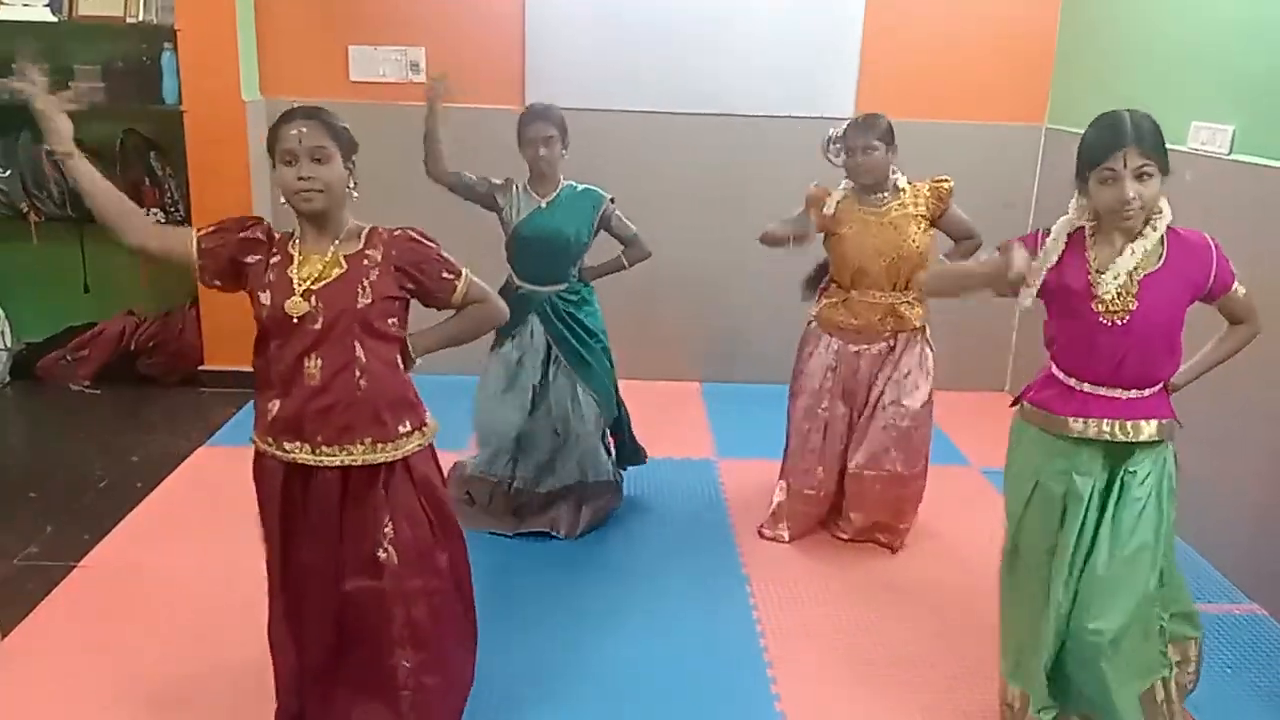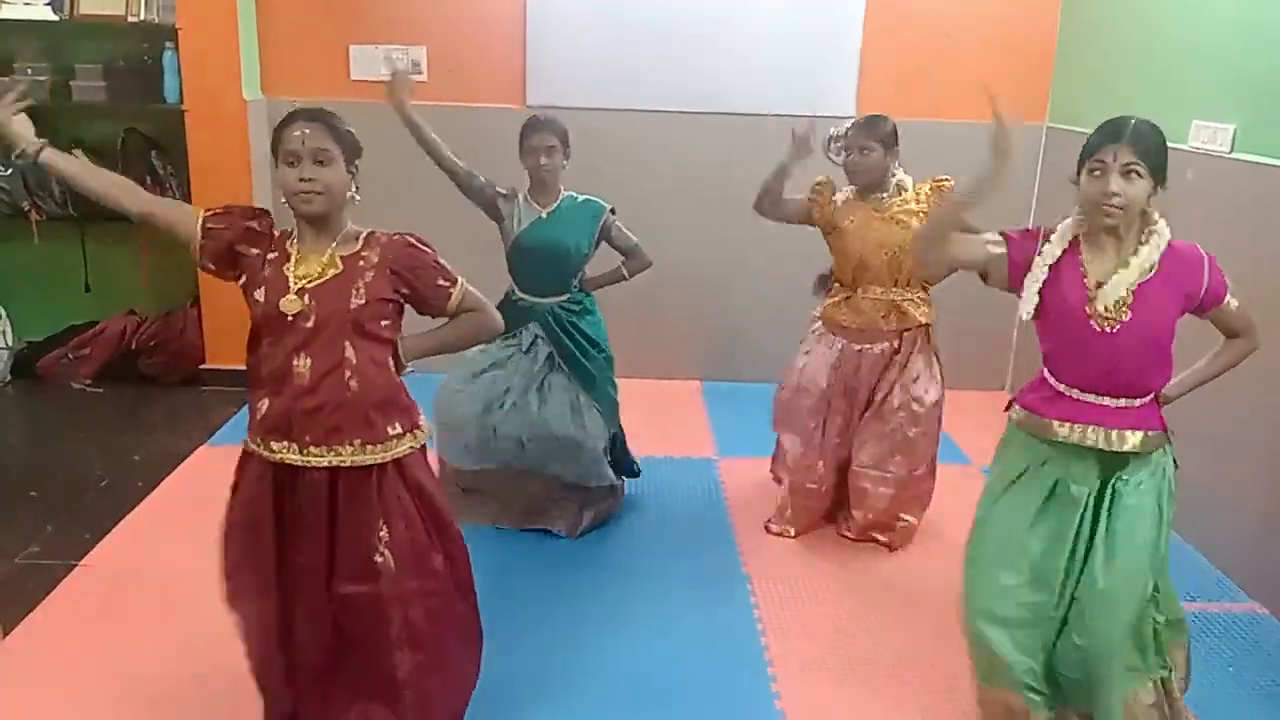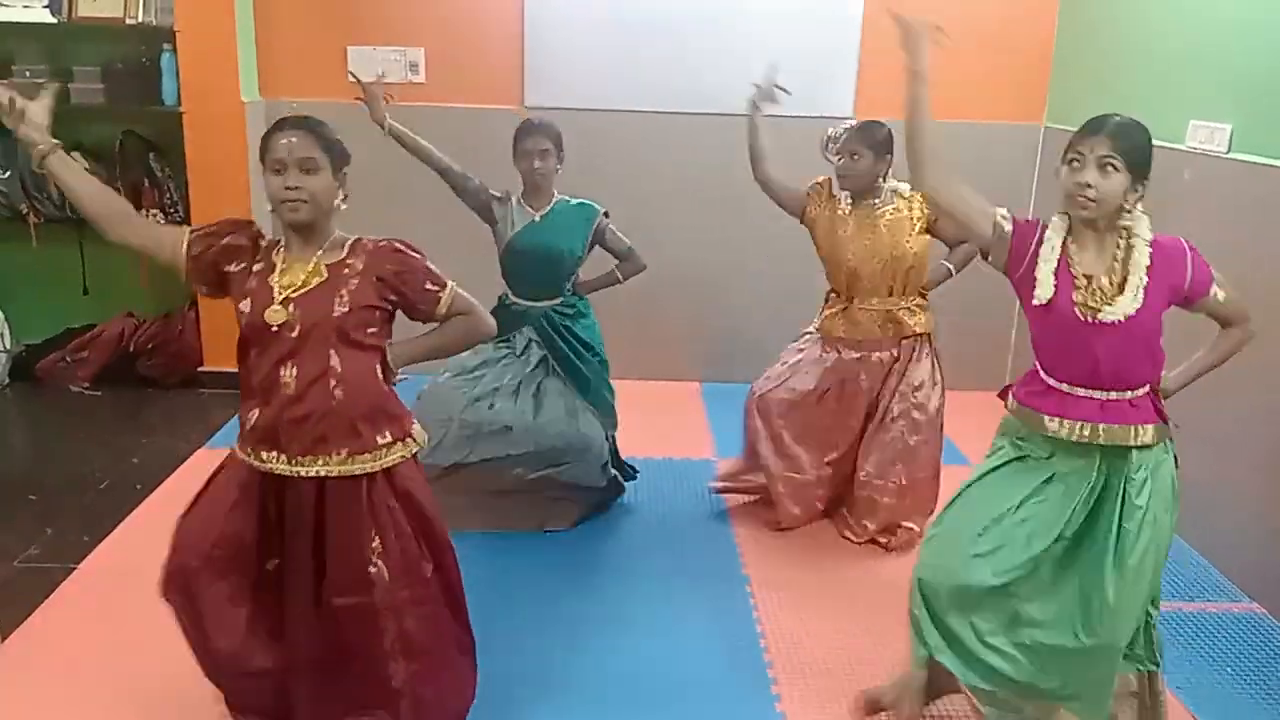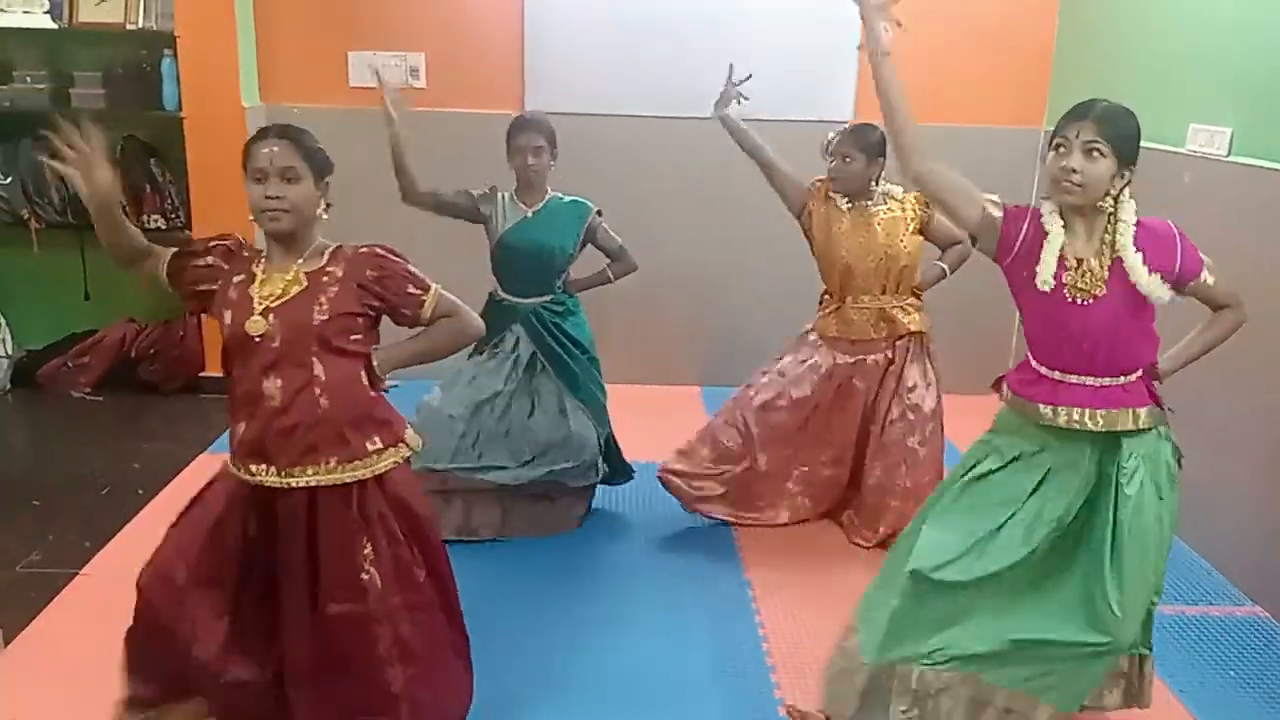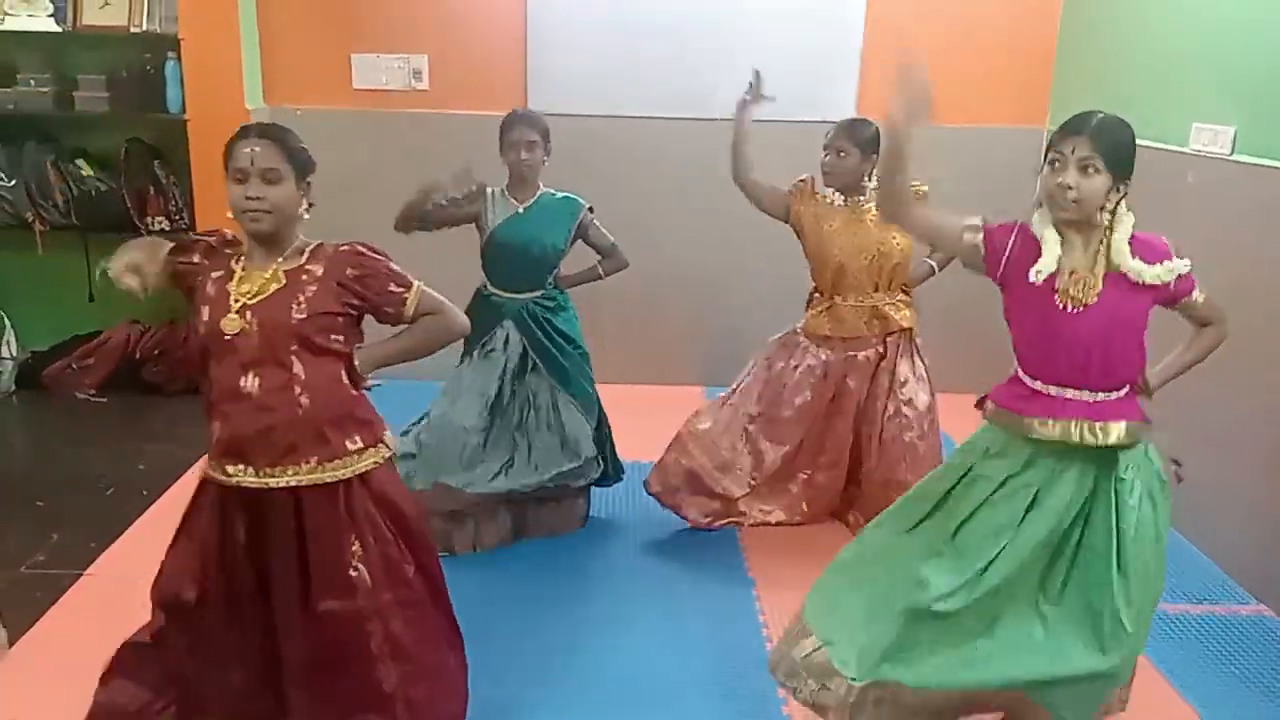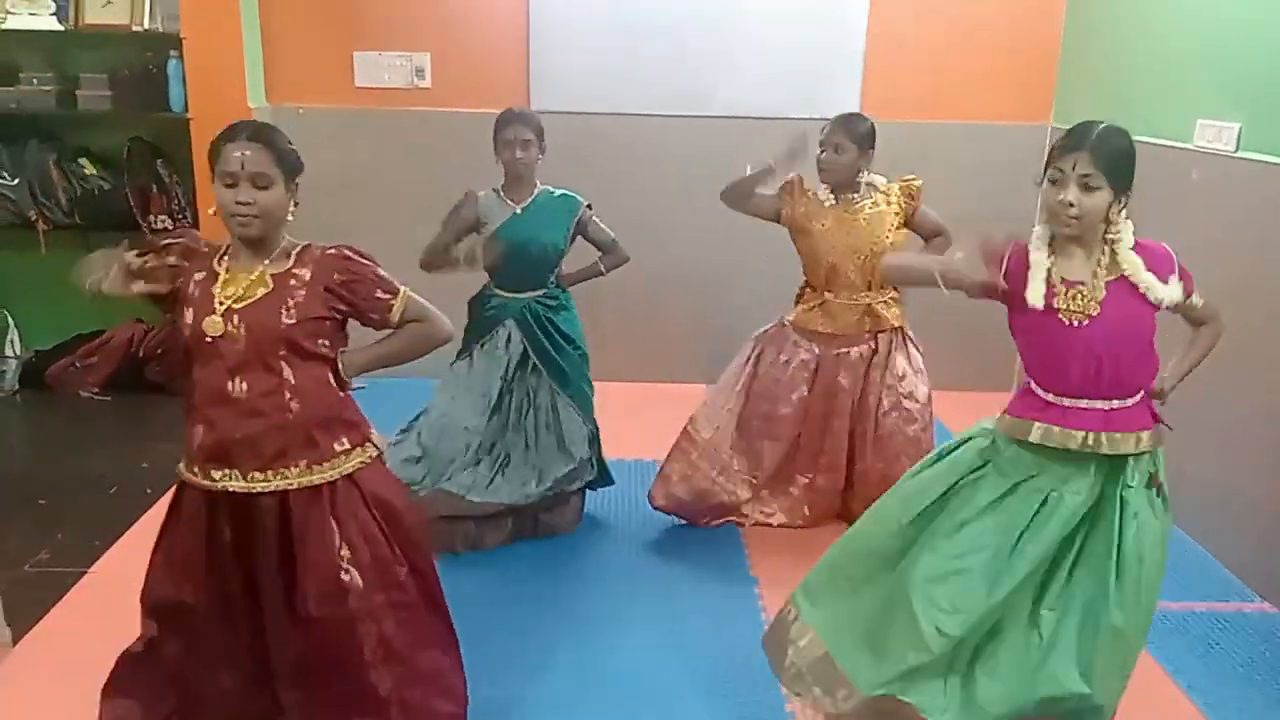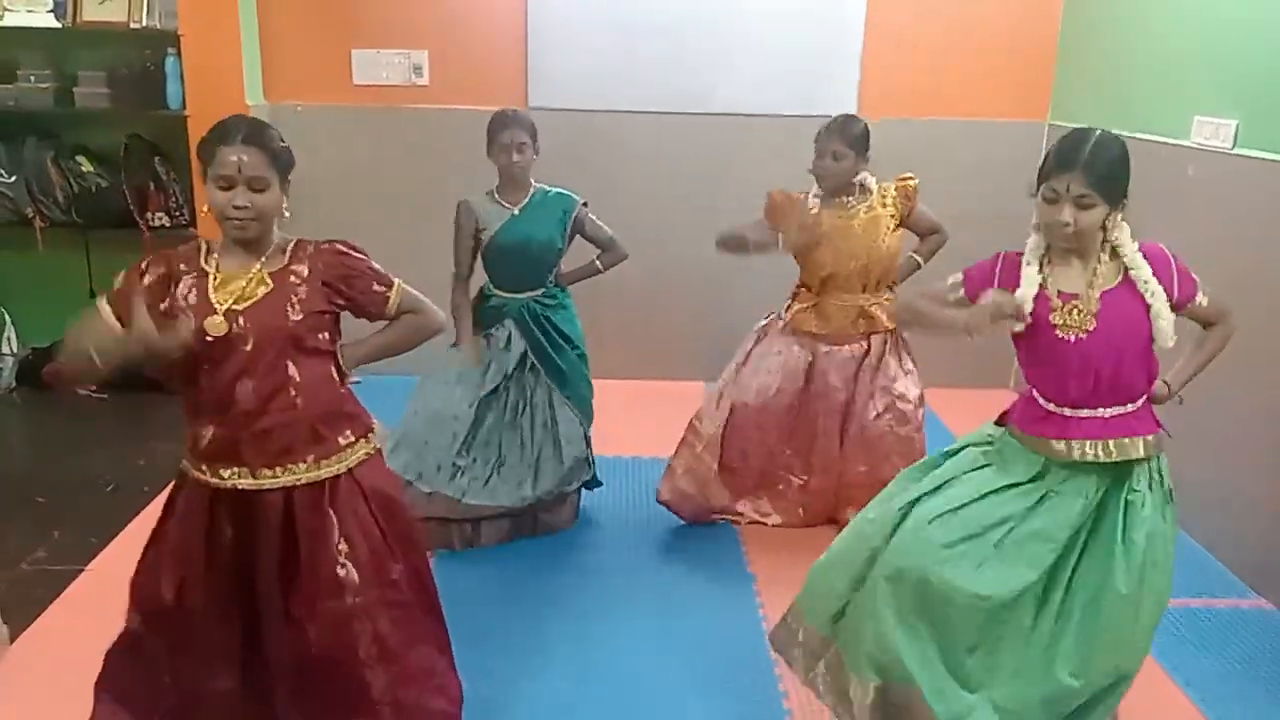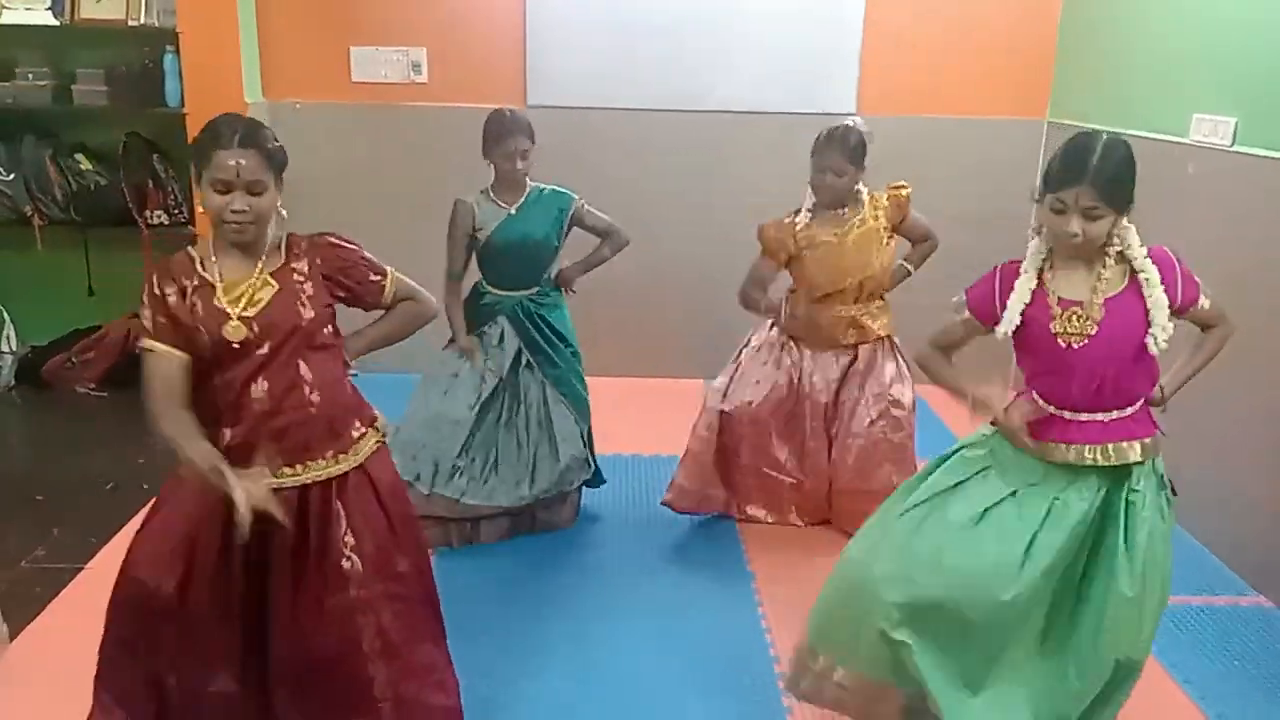
dt=0.1s
person 1, frame 1
left shoulder: (1194, 254)
right shoulder: (1055, 250)
left elbow: (1246, 320)
left wrist: (1181, 375)
left hip: (1140, 453)
right hip: (1049, 445)
left knee: (1116, 609)
right knee: (1050, 591)
person 1, frame 2
left shoulder: (1186, 266)
right shoulder: (1039, 254)
left elbow: (1245, 337)
right elbow: (925, 256)
left wrist: (1172, 387)
right wrist: (987, 181)
left hip: (1131, 469)
right hip: (1041, 454)
left knee: (1105, 617)
right knee: (1006, 597)
person 1, frame 3
left shoulder: (1173, 262)
right shoulder: (1029, 246)
left elbow: (1240, 327)
right elbow: (930, 178)
left wrist: (1174, 384)
right wrist: (917, 66)
left hip: (1132, 463)
right hip: (1038, 445)
left knee: (1108, 611)
right knee: (955, 572)
person 1, frame 4
left shoulder: (1160, 245)
right shoulder: (1019, 232)
left elbow: (1232, 309)
right elbow: (916, 165)
left wrist: (1163, 366)
left hip: (1125, 454)
right hip: (1030, 439)
left knee: (1104, 604)
right knee: (943, 560)
person 1, frame 5
left shoulder: (1150, 258)
right shoulder: (1012, 244)
left elbow: (1214, 324)
right elbow: (898, 209)
left wrist: (1156, 377)
right wrist: (898, 135)
left hip: (1115, 468)
right hip: (1017, 453)
left knee: (1097, 620)
right knee: (948, 572)
person 1, frame 6
left shoulder: (1151, 265)
right shoulder: (1012, 264)
left elbow: (1211, 323)
right elbow: (893, 267)
left wrist: (1166, 381)
right wrist: (958, 271)
left hip: (1123, 477)
right hip: (1027, 461)
left knee: (1096, 633)
right knee: (930, 562)
person 1, frame 7
left shoulder: (1154, 269)
right shoulder: (1009, 275)
left elbow: (1219, 324)
left wrist: (1170, 385)
right wrist: (964, 311)
left hip: (1126, 484)
right hip: (1029, 462)
left knee: (1099, 639)
right knee: (912, 544)
person 1, frame 8
left shoulder: (1159, 273)
right shoulder: (1011, 283)
left elbow: (1219, 326)
right elbow: (930, 351)
left wrist: (1166, 387)
right wrist: (985, 400)
left hip: (1124, 485)
right hip: (1027, 463)
left knee: (1103, 639)
right knee: (904, 564)
person 2, frame 1
left shoulder: (399, 250)
right shoulder: (254, 252)
left elbow: (490, 309)
right elbow: (139, 233)
left wrist: (409, 345)
right wrist: (63, 144)
left hip: (382, 464)
right hip: (292, 467)
left knee: (394, 614)
right knee: (307, 612)
person 2, frame 2
left shoulder: (395, 255)
right shoulder: (253, 245)
left elbow: (485, 319)
right elbow: (144, 205)
left wrist: (400, 349)
left hip: (374, 468)
right hip: (278, 469)
left knee: (389, 616)
right knee: (288, 612)
person 2, frame 3
left shoulder: (381, 262)
right shoulder: (240, 253)
left elbow: (478, 324)
right elbow: (129, 230)
left wrist: (392, 354)
left hip: (364, 476)
right hip: (268, 476)
left knee: (381, 627)
person 2, frame 4
left shoulder: (366, 268)
right shoulder: (224, 266)
left elbow: (465, 324)
right elbow: (136, 254)
left wrist: (378, 361)
right wrist: (100, 196)
left hip: (356, 484)
right hip: (257, 488)
left knee: (373, 632)
person 2, frame 5
left shoulder: (344, 267)
right shoulder: (207, 260)
left elbow: (449, 322)
right elbow: (134, 264)
left wrist: (361, 360)
right wrist: (134, 261)
left hip: (340, 482)
right hip: (237, 492)
left knee: (370, 628)
right knee: (206, 628)
person 2, frame 6
left shoulder: (330, 270)
right shoulder: (186, 265)
left elbow: (435, 327)
right elbow: (99, 271)
left wrist: (345, 362)
right wrist: (114, 272)
left hip: (327, 485)
right hip: (219, 495)
left knee: (361, 630)
right knee: (199, 637)
person 2, frame 7
left shoulder: (325, 264)
right shoulder: (172, 273)
left elbow: (427, 319)
right elbow: (73, 358)
left wrist: (340, 359)
right wrist: (144, 340)
left hip: (329, 481)
right hip: (216, 487)
left knee: (359, 630)
right knee: (201, 635)
person 2, frame 8
left shoulder: (322, 257)
right shoulder: (173, 285)
left elbow: (420, 304)
right elbow: (167, 410)
left wrist: (342, 351)
right wrist: (228, 480)
left hip: (339, 478)
right hip: (225, 486)
left knee: (361, 629)
person 3, frame 1
left shoulder: (590, 202)
right shoulder: (504, 196)
left elbow: (641, 249)
right elbow: (439, 173)
left wrist: (590, 272)
right wrist: (432, 116)
left hip: (573, 321)
right hip: (522, 319)
left knee: (578, 417)
right knee: (511, 415)
left ankle: (580, 503)
right ankle: (514, 494)
person 3, frame 2
left shoulder: (591, 213)
right shoulder: (504, 205)
left elbow: (641, 259)
right elbow: (453, 166)
left wrist: (588, 282)
right wrist: (406, 112)
left hip: (572, 330)
right hip: (520, 329)
left knee: (575, 425)
right knee: (463, 402)
left ankle: (583, 501)
right ankle: (504, 492)
person 3, frame 3
left shoulder: (585, 216)
right shoulder: (497, 209)
left elbow: (633, 263)
right elbow: (447, 169)
left wrist: (585, 285)
right wrist: (387, 124)
left hip: (567, 334)
right hip: (515, 332)
left knee: (577, 429)
right knee: (447, 401)
left ankle: (574, 500)
person 3, frame 4
left shoulder: (577, 214)
right shoulder: (489, 206)
left elbow: (626, 261)
right elbow: (415, 196)
left wrist: (575, 283)
right wrist: (395, 136)
left hip: (557, 331)
right hip: (505, 330)
left knee: (568, 430)
right knee: (449, 419)
left ankle: (559, 505)
person 3, frame 5
left shoulder: (568, 208)
right shoulder: (482, 202)
left elbow: (618, 258)
right elbow: (405, 223)
left wrist: (566, 280)
right wrist: (431, 197)
left hip: (549, 329)
right hip: (494, 327)
left knee: (558, 427)
right knee: (464, 424)
left ankle: (555, 513)
person 3, frame 6
left shoulder: (567, 206)
right shoulder: (478, 206)
left elbow: (618, 253)
right elbow: (428, 260)
left wrist: (567, 279)
right wrist: (463, 256)
left hip: (550, 328)
right hip: (495, 327)
left knee: (556, 427)
right knee: (461, 422)
left ankle: (552, 511)
person 3, frame 7
left shoulder: (562, 205)
right shoulder: (474, 210)
left elbow: (616, 250)
right elbow: (460, 281)
left wrist: (568, 277)
right wrist: (468, 338)
left hip: (550, 327)
right hip: (494, 325)
left knee: (554, 426)
right knee: (452, 412)
left ankle: (545, 511)
person 3, frame 8
left shoulder: (558, 203)
right shoulder: (470, 210)
left elbow: (617, 237)
right elbow: (453, 280)
left wrist: (574, 271)
right wrist: (461, 335)
left hip: (543, 326)
right hip: (489, 323)
left knee: (552, 424)
right knee: (449, 414)
left ankle: (546, 509)
right ankle: (454, 511)
person 4, frame 1
left shoulder: (925, 200)
right shoulder: (831, 206)
left elbow: (972, 240)
right elbow: (770, 234)
left wrist: (932, 272)
right wrist: (795, 233)
left hip: (899, 339)
right hip: (833, 336)
left knee: (891, 434)
right knee: (818, 425)
left ankle: (874, 517)
right ankle: (800, 512)
person 4, frame 2
left shoulder: (925, 200)
right shoulder: (832, 204)
right elbow: (765, 206)
right wrist: (790, 162)
left hip: (904, 341)
right hip: (841, 336)
left knee: (897, 433)
right knee: (805, 415)
left ankle: (878, 518)
right ankle: (803, 508)
person 4, frame 3
left shoulder: (916, 207)
right shoulder: (822, 208)
left elbow: (968, 244)
right elbow: (764, 178)
left wrist: (939, 275)
right wrist: (754, 116)
left hip: (905, 348)
right hip: (837, 343)
left knee: (901, 442)
right knee: (775, 398)
left ankle: (881, 518)
right ankle: (791, 499)
person 4, frame 4
left shoulder: (910, 209)
right shoulder: (816, 206)
left elbow: (962, 245)
right elbow: (766, 162)
left wrist: (929, 277)
right wrist: (724, 113)
left hip: (898, 350)
right hip: (832, 346)
left knee: (903, 444)
right knee: (768, 407)
left ankle: (880, 522)
right ankle: (755, 495)
person 4, frame 5
right shoulder: (809, 205)
right elbow: (743, 180)
left wrist: (920, 273)
right wrist: (742, 116)
left hip: (891, 349)
right hip: (823, 344)
left knee: (900, 441)
right knee: (774, 417)
left ankle: (881, 512)
person 4, frame 6
left shoulder: (895, 201)
right shoulder: (801, 205)
left elbow: (942, 236)
right elbow: (732, 197)
right wrist: (774, 170)
left hip: (880, 343)
right hip: (812, 339)
left knee: (900, 430)
right knee: (765, 411)
person 4, frame 7
left shoulder: (892, 202)
right shoulder: (795, 211)
left elbow: (937, 234)
right elbow: (727, 240)
left wrist: (907, 269)
right wrist: (774, 238)
left hip: (873, 342)
right hip: (806, 338)
left knee: (888, 432)
right knee: (753, 405)
person 4, frame 8
left shoulder: (885, 210)
right shoulder: (790, 231)
left elbow: (928, 240)
right elbow: (750, 293)
left wrist: (897, 276)
right wrist: (783, 312)
left hip: (865, 349)
right hip: (799, 343)
left knee: (880, 436)
right knee: (743, 411)
left ankle: (873, 517)
